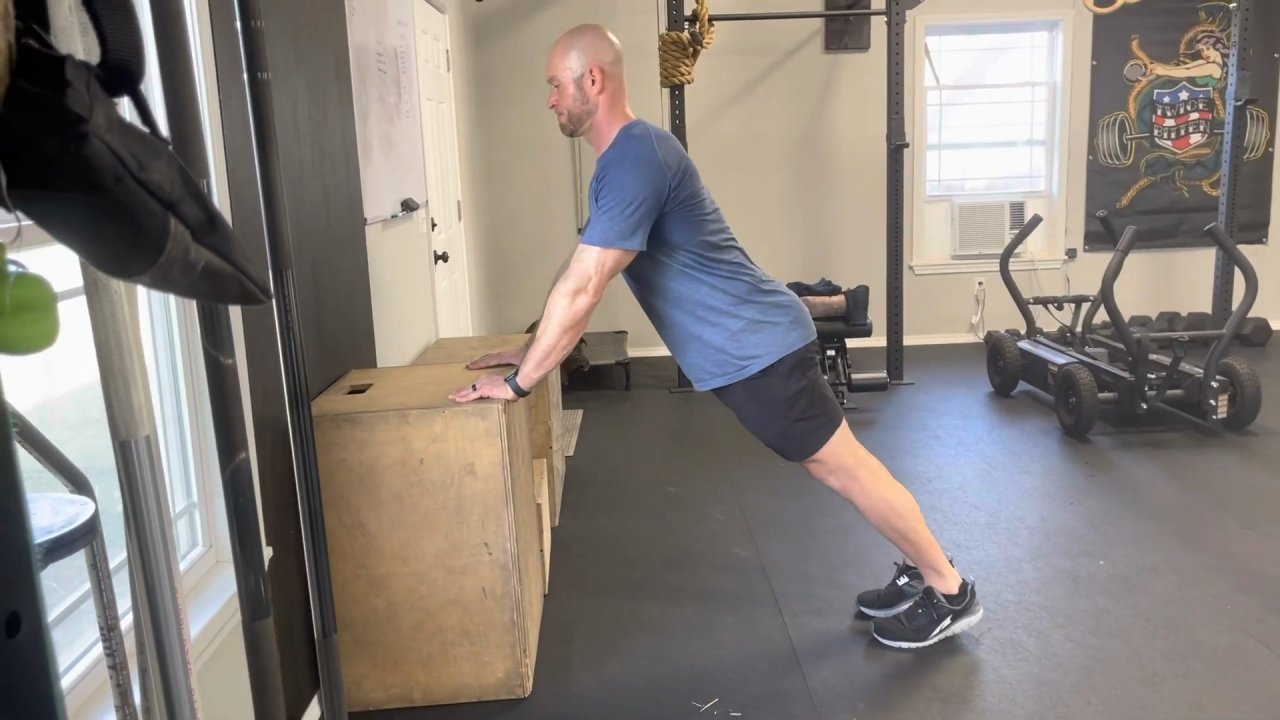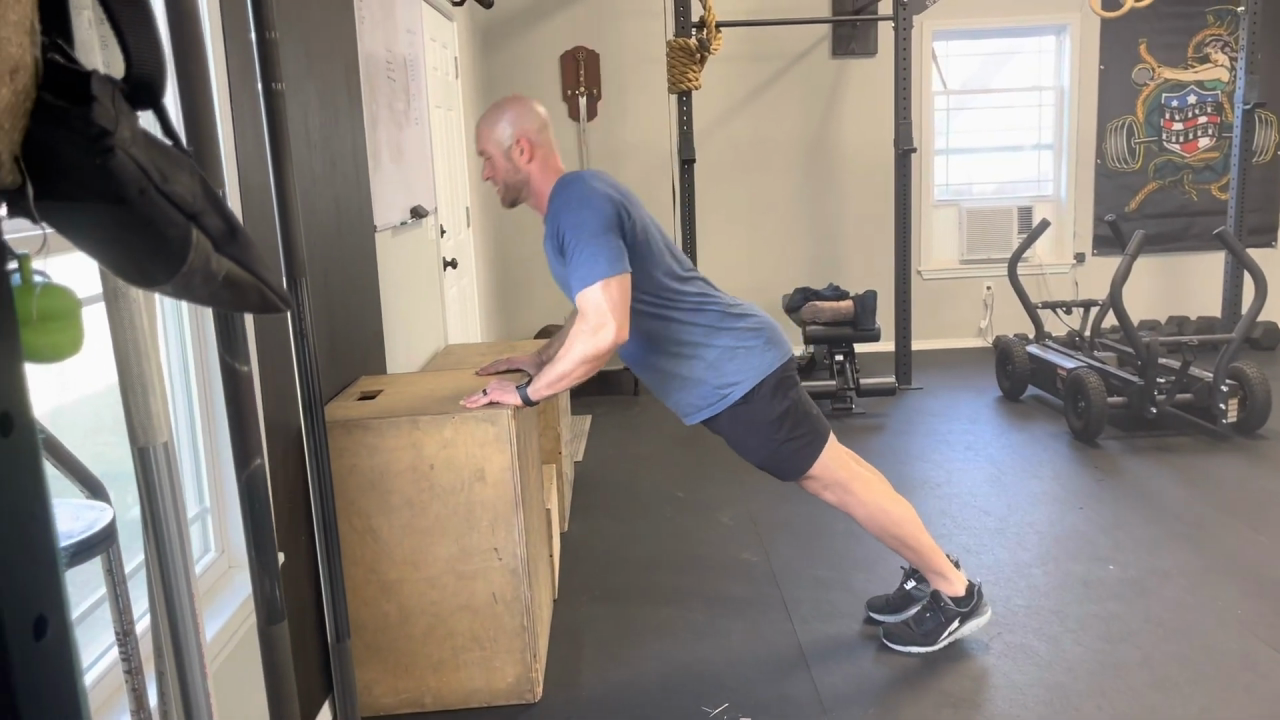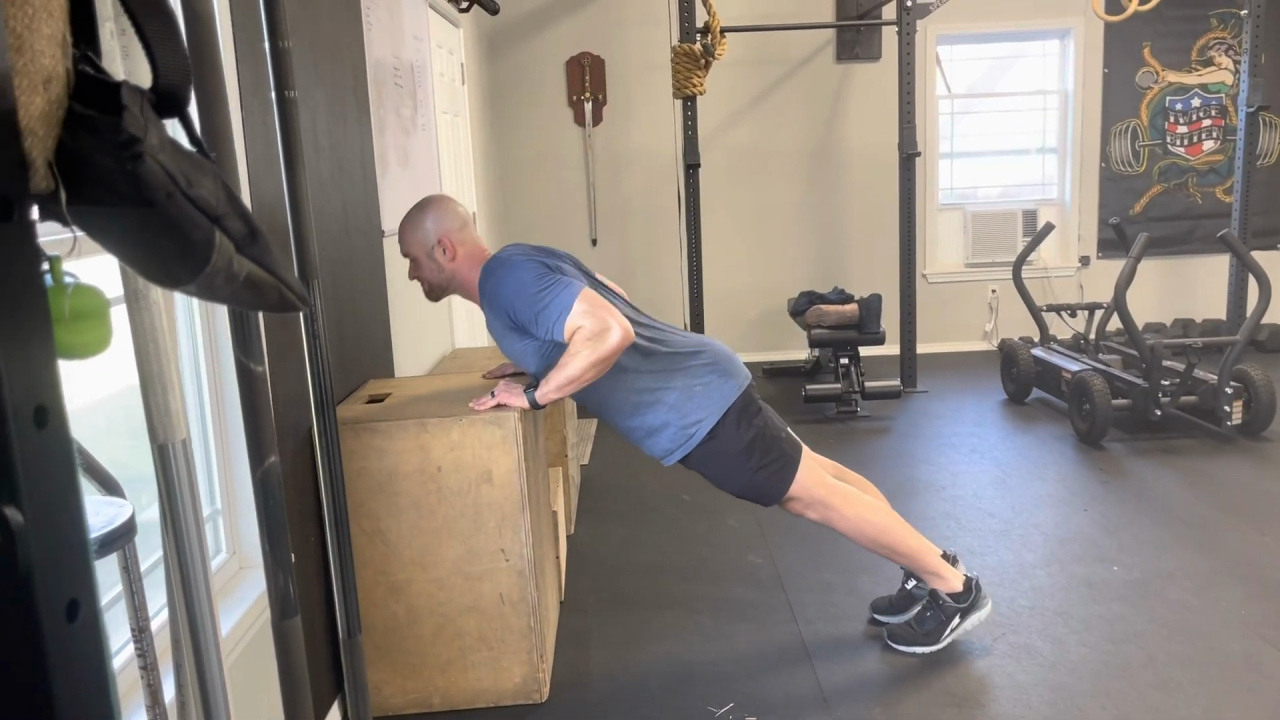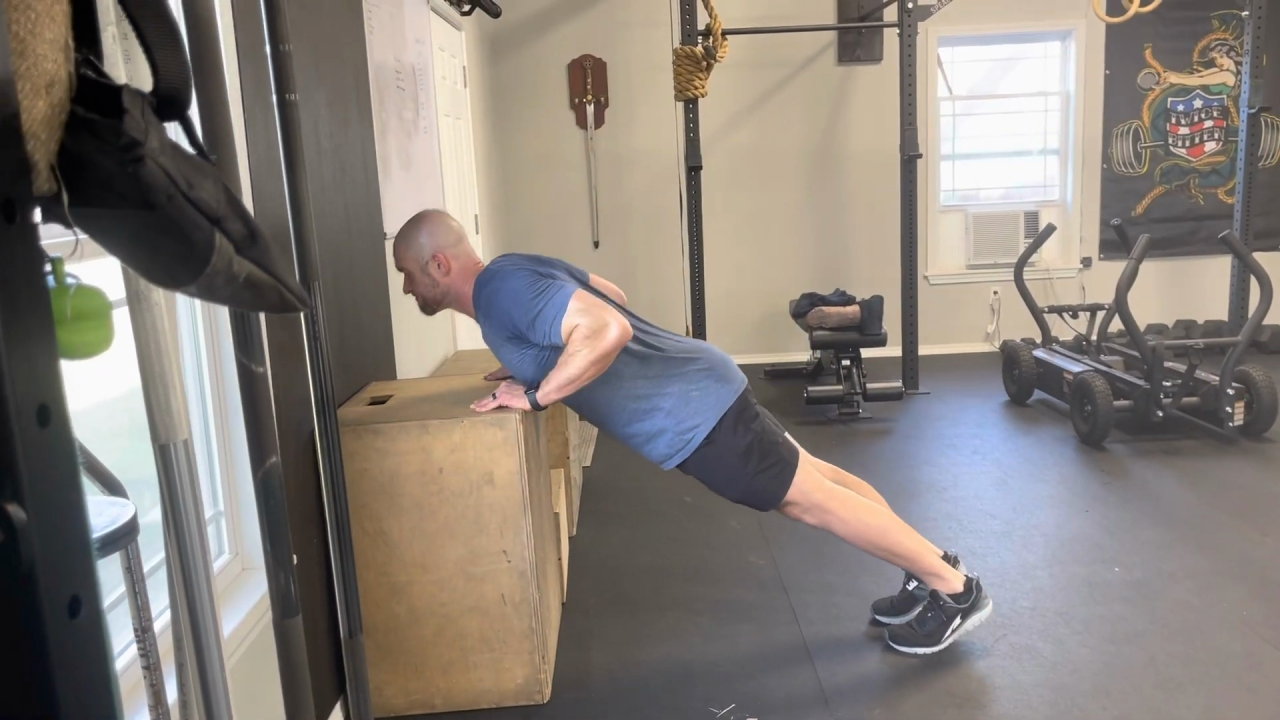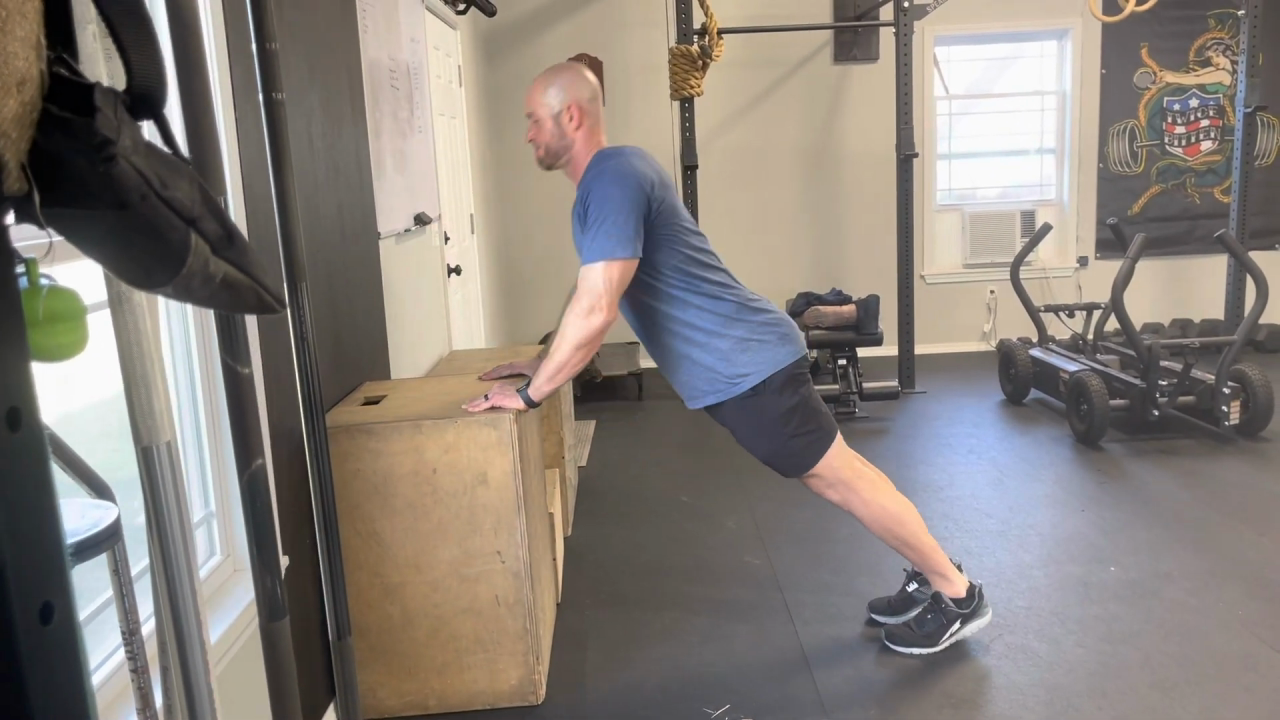
dt=0.5s
person 1, frame 1
left shoulder: (634, 161)
right shoulder: (632, 151)
left elbow: (581, 292)
right elbow: (584, 276)
left wrist: (518, 384)
right wrist: (531, 351)
left hip: (752, 348)
right hip: (752, 340)
left knee: (843, 466)
right knee: (838, 462)
left ankle: (949, 591)
right ankle: (922, 571)
person 1, frame 2
left shoulder: (577, 207)
right shoulder: (580, 195)
left elbow: (605, 332)
right elbow: (598, 303)
left wrist: (528, 393)
right wrist: (540, 360)
left hip: (731, 373)
right hip: (737, 360)
left knee: (835, 478)
right knee: (834, 470)
left ankle: (957, 593)
right ankle: (927, 574)
person 1, frame 3
left shoulder: (508, 283)
right shoulder: (518, 263)
left elbow: (612, 333)
left wrist: (534, 395)
right wrist: (536, 364)
left hip: (696, 410)
right hip: (702, 385)
left knee: (817, 495)
right knee: (813, 478)
left ankle: (954, 588)
right ankle: (928, 569)
person 1, frame 4
left shoulder: (502, 292)
right shoulder: (512, 271)
left elbow: (608, 329)
left wrist: (535, 395)
right wrist: (534, 366)
left hip: (693, 414)
right hip: (701, 388)
left knee: (815, 499)
right knee: (813, 479)
left ankle: (953, 587)
right ankle: (930, 569)
person 1, frame 5
left shoulder: (612, 179)
right shoulder: (617, 172)
left elbow: (596, 310)
right elbow: (595, 298)
left wrist: (530, 394)
right wrist: (546, 363)
left hip: (741, 368)
right hip: (743, 359)
left knee: (840, 477)
right knee: (839, 471)
left ankle: (958, 596)
right ankle: (932, 578)
